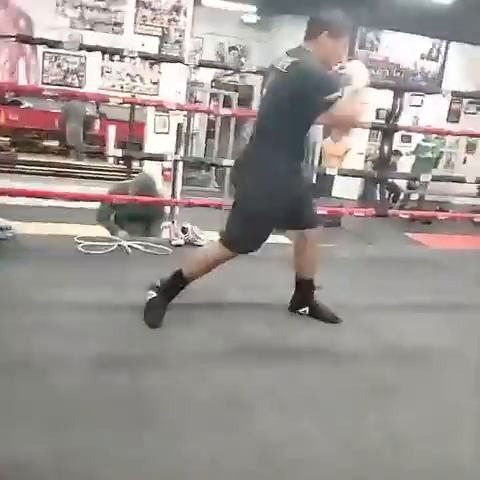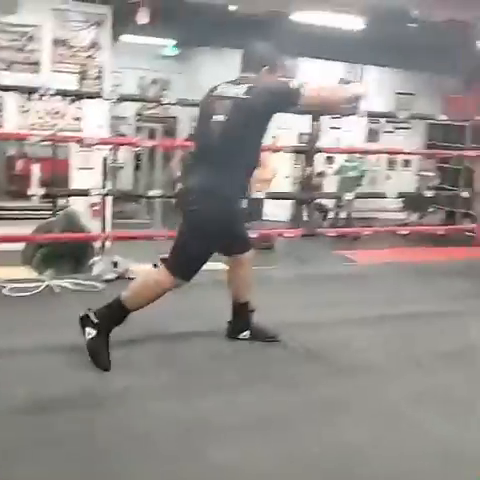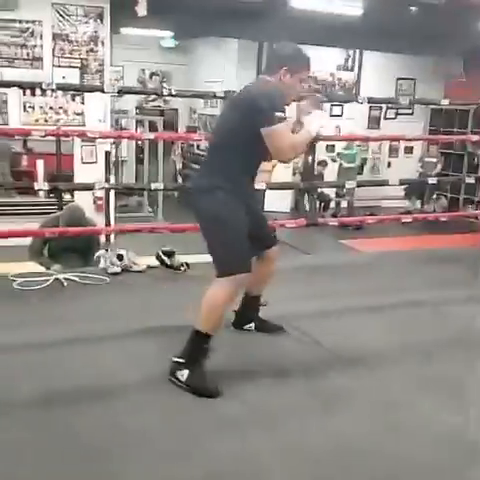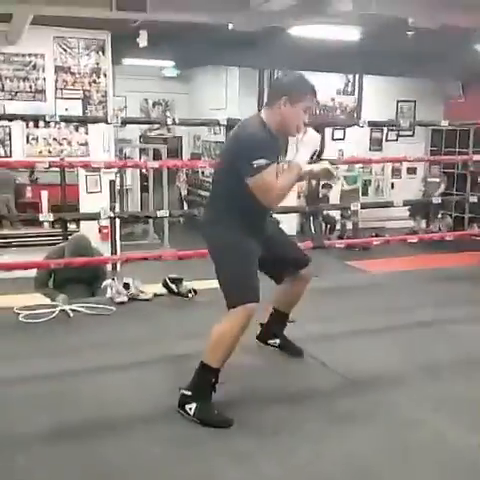
dt=0.2s
person 1, frame 1
left shoulder: (296, 61)
right shoulder: (312, 73)
right elbow: (346, 121)
left hip: (283, 170)
right hip: (265, 174)
left knee: (308, 230)
right knee: (233, 245)
left ankle: (304, 300)
right ankle: (163, 292)
person 1, frame 2
left shoulder: (216, 92)
right shoulder: (269, 92)
right elbow: (330, 97)
right wrist: (356, 90)
left hip: (205, 187)
right hip: (213, 197)
left knee: (242, 254)
right knee: (177, 271)
left ankle: (242, 325)
right ankle: (99, 322)
person 1, frame 3
left shoulder: (262, 95)
right shoulder: (263, 96)
left elbow: (268, 148)
right elbow: (284, 152)
left wrist: (298, 129)
right wrist: (311, 127)
left hip: (236, 190)
right hip: (216, 194)
left knee: (266, 250)
right knee: (234, 276)
left ankle: (247, 317)
right ankle: (187, 361)
person 1, frame 4
left shoulder: (273, 134)
right shoulder: (251, 137)
left elbow: (276, 177)
right elbow: (272, 194)
left wrist: (309, 169)
right wrist: (304, 153)
left hip: (256, 223)
right hip: (228, 229)
left knee: (300, 271)
right knee: (244, 308)
left ankle: (271, 331)
right ankle: (195, 393)
